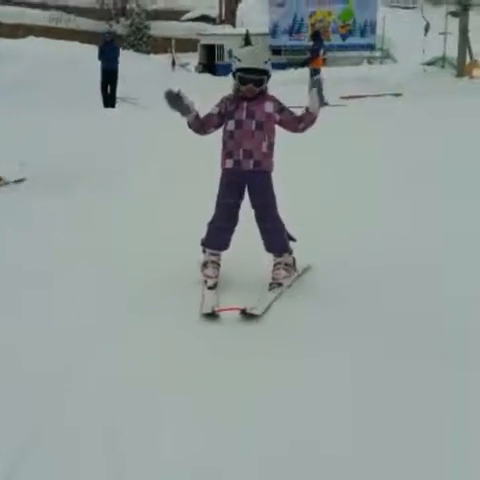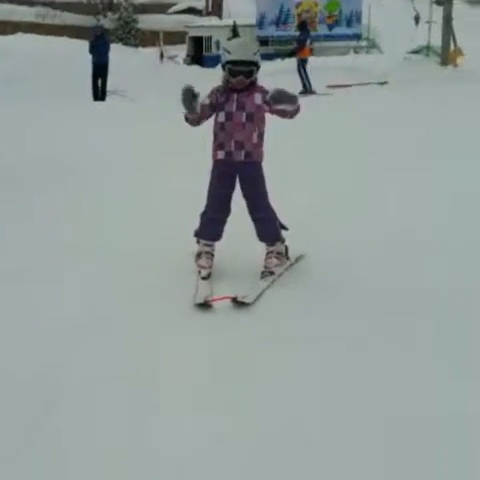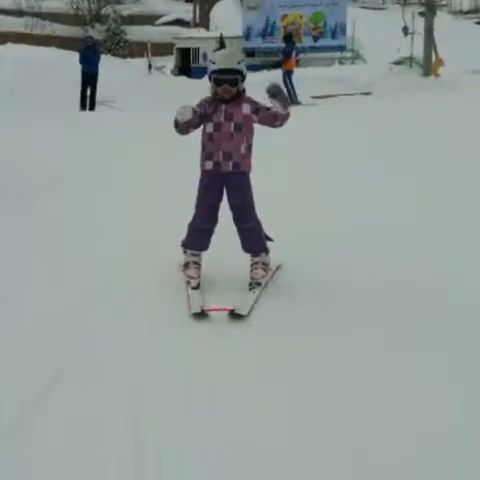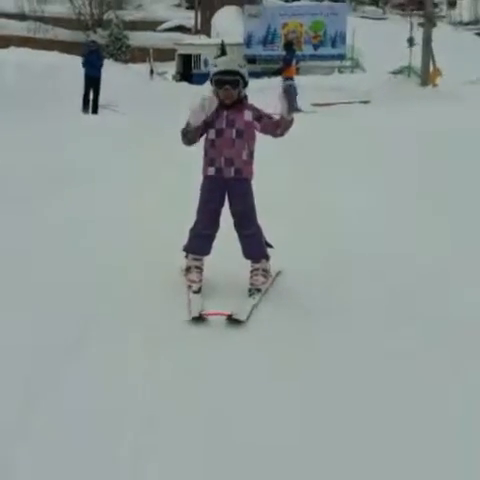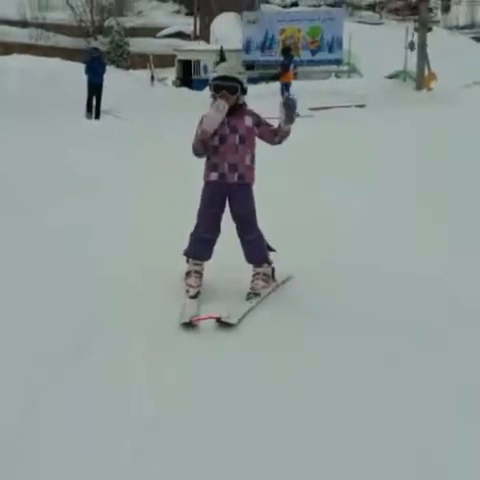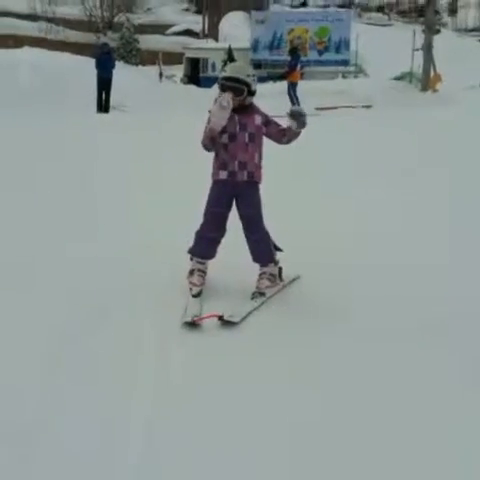
dt=0.2s
person 1, frame 1
left shoulder: (271, 104)
right shoulder: (227, 104)
left elbow: (298, 124)
right elbow: (204, 127)
left wrist: (313, 108)
right wrist: (188, 112)
left hip: (260, 170)
right hip: (231, 169)
left knee: (267, 215)
right knee: (224, 215)
left ankle: (283, 259)
right ankle: (211, 257)
person 1, frame 2
left shoulder: (261, 95)
right shoulder: (218, 94)
left elbow: (289, 112)
right elbow: (196, 120)
left wrist: (290, 103)
right wrist: (191, 109)
left hip: (250, 160)
right hip: (222, 159)
left knee: (259, 205)
right knee: (216, 205)
left ankle: (276, 248)
right ankle: (205, 248)
person 1, frame 3
left shoulder: (248, 105)
right shoulder: (206, 105)
left elbow: (275, 120)
right elbow: (184, 129)
left wrist: (281, 106)
right wrist: (182, 118)
left hip: (238, 170)
right hip: (210, 170)
left knee: (245, 216)
right knee: (204, 215)
left ankle: (260, 258)
right ankle: (192, 258)
person 1, frame 4
left shoulder: (250, 112)
right shoulder: (207, 111)
left elbow: (277, 129)
right elbow: (188, 140)
left wrist: (287, 112)
right wrist: (194, 120)
left hip: (240, 177)
right hip: (213, 176)
left knee: (246, 223)
right knee: (205, 221)
left ankle: (260, 264)
right ankle: (194, 263)
person 1, frame 5
left shoulder: (250, 118)
right shoulder: (210, 118)
left elbow: (275, 137)
right elbow: (198, 151)
left wrist: (286, 122)
right wrist: (209, 126)
left hip: (242, 182)
right hip: (214, 181)
left knee: (248, 227)
right knee: (206, 226)
left ankle: (263, 268)
right ankle: (194, 267)
person 1, frame 6
left shoulder: (258, 117)
right shoulder: (217, 115)
left elbow: (282, 136)
right elbow: (207, 145)
left wrist: (296, 127)
right wrist: (216, 123)
left hip: (249, 181)
right hip: (222, 179)
left knee: (254, 226)
right knee: (212, 225)
left ankle: (269, 268)
right ankle: (198, 266)
